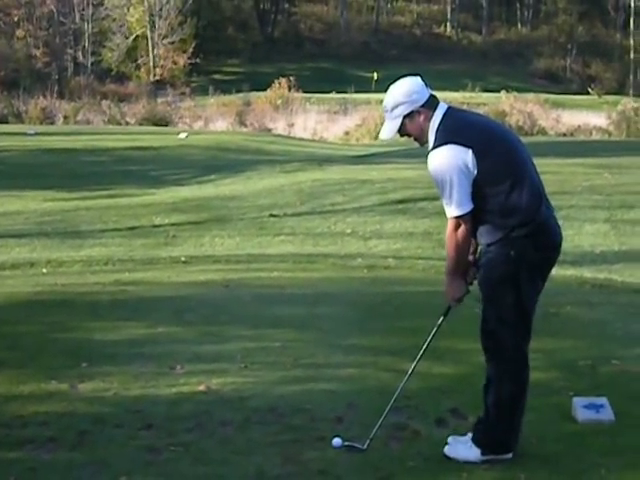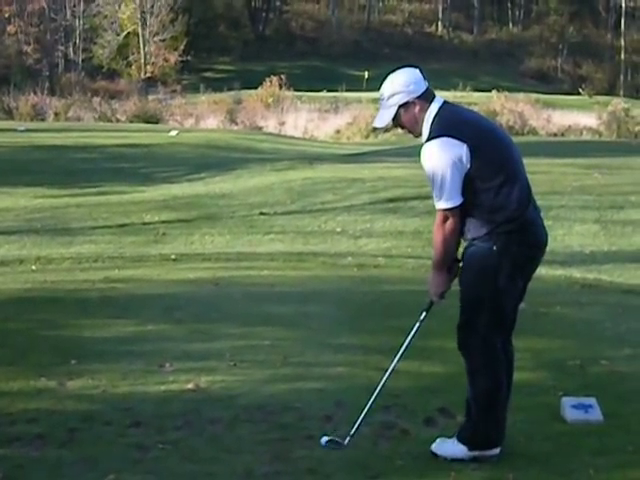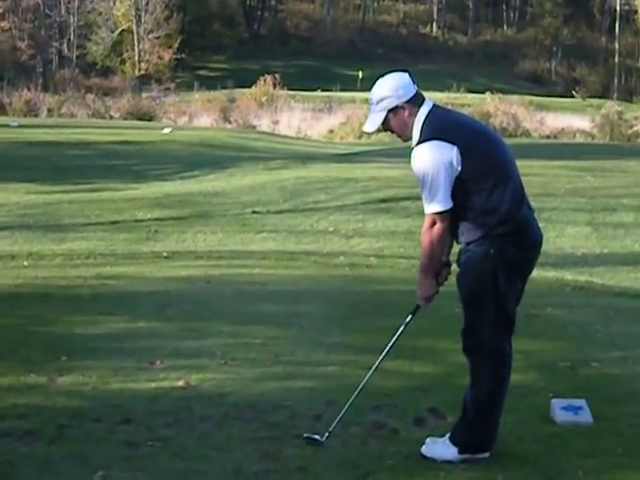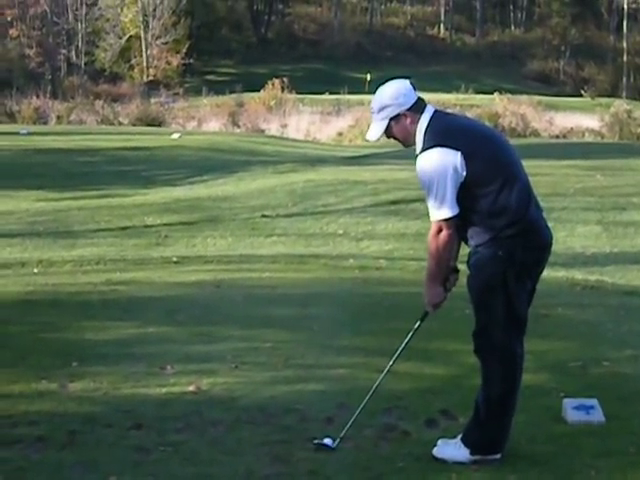
dt=0.5s
person 1, frame 1
left shoulder: (444, 152)
right shoulder: (467, 123)
left elbow: (460, 225)
left wrist: (454, 277)
right wrist: (472, 258)
left hip: (518, 245)
right hip: (534, 235)
left knee: (504, 344)
right knee: (501, 340)
left ankle: (495, 442)
right ankle: (493, 430)
person 1, frame 2
left shoulder: (439, 144)
right shoulder: (459, 120)
left elbow: (448, 218)
left wrist: (439, 269)
right wrist: (453, 259)
left hip: (502, 243)
right hip: (517, 235)
left knee: (479, 339)
right knee: (491, 338)
left ankle: (481, 438)
right ankle: (484, 430)
person 1, frame 3
left shoulder: (430, 147)
right shoulder: (449, 123)
left elbow: (436, 222)
left wrist: (425, 275)
right wrist: (442, 260)
left hip: (497, 245)
right hip: (510, 238)
left knee: (485, 343)
right knee: (488, 342)
left ankle: (472, 441)
right ankle: (475, 431)
person 1, frame 4
left shoulder: (434, 154)
right shoulder: (453, 127)
left elbow: (443, 228)
left wrist: (433, 281)
right wrist: (449, 265)
left hip: (507, 246)
right hip: (521, 238)
left knee: (496, 345)
right knee: (500, 342)
left ankle: (485, 442)
right ankle: (487, 432)
